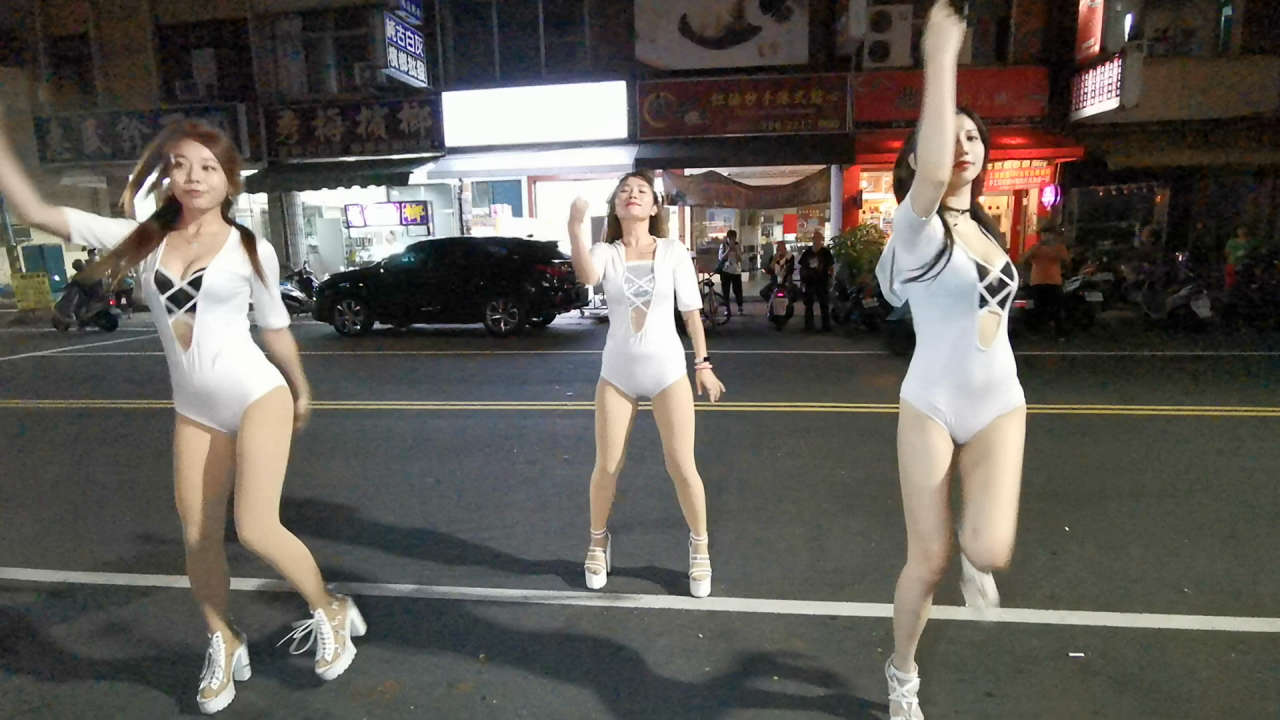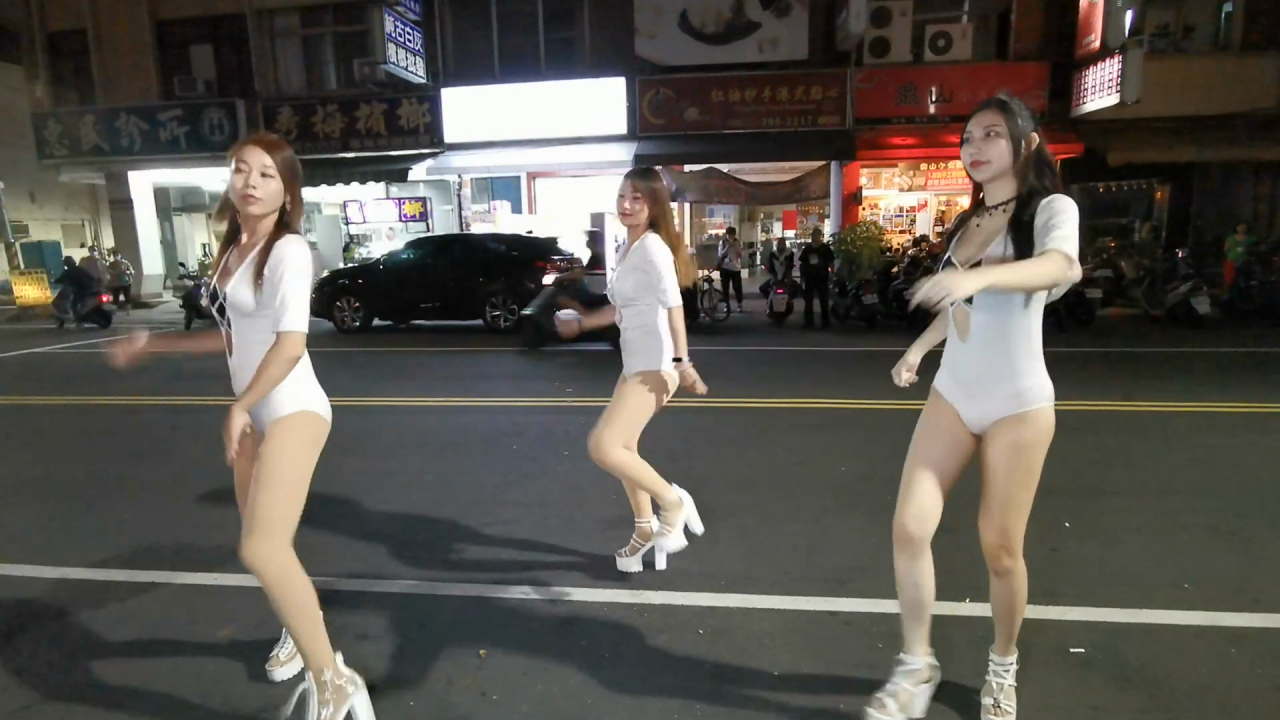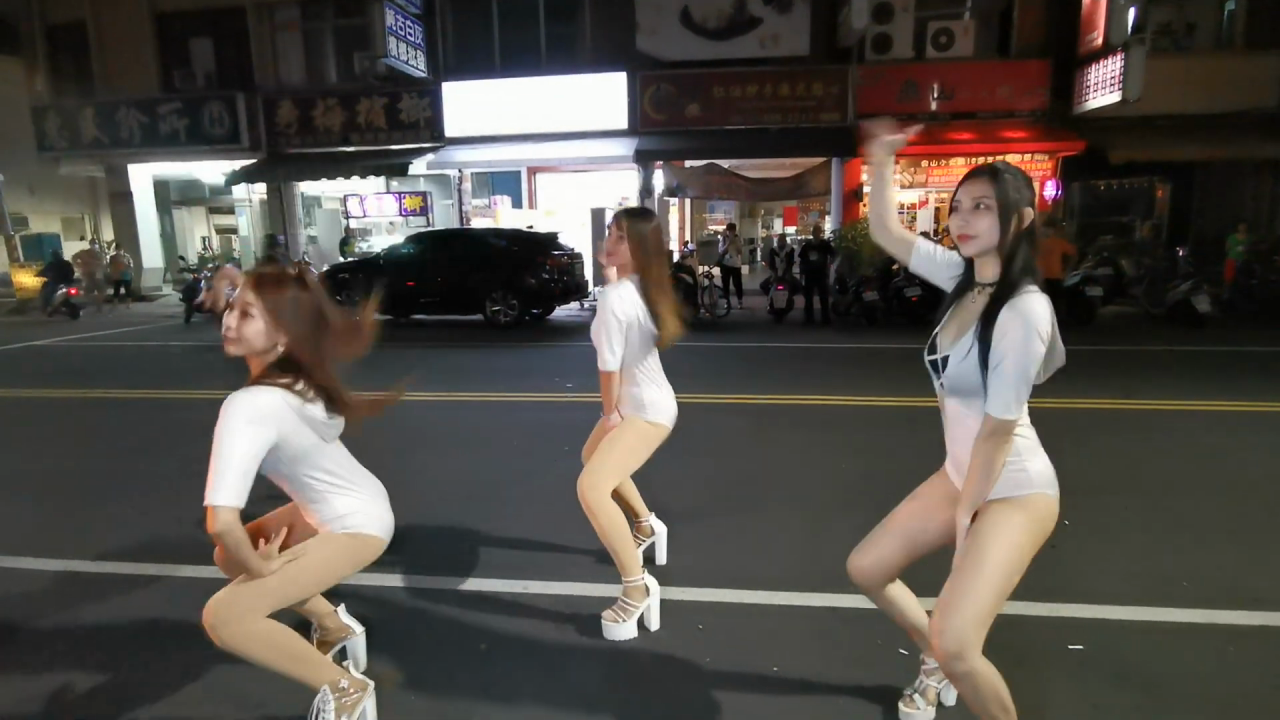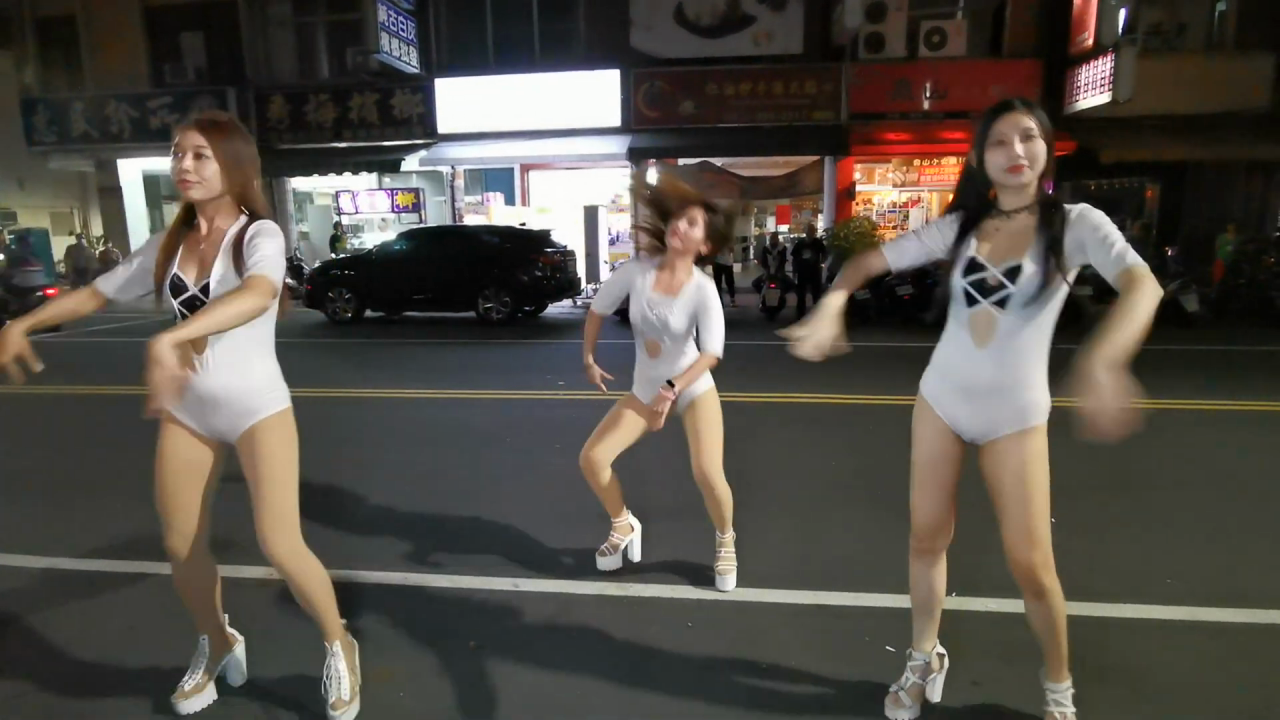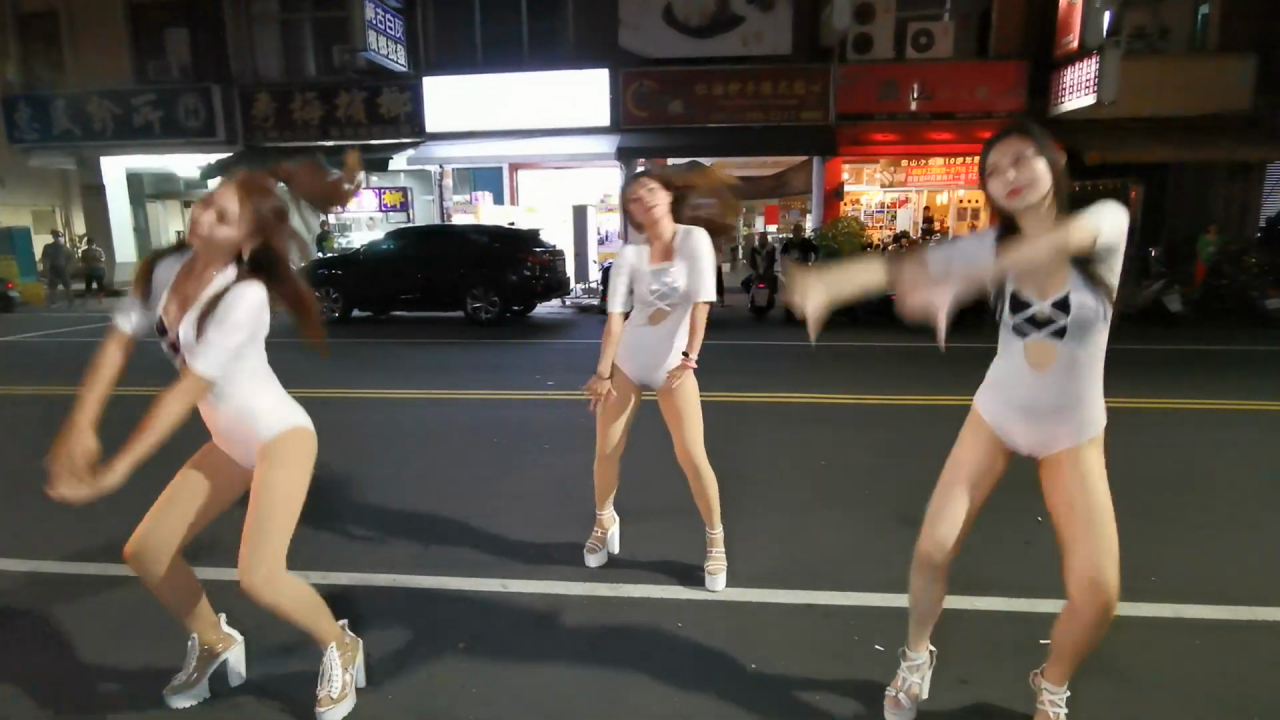
dt=1s
person 1, frame 1
left shoulder: (986, 230)
right shoulder: (920, 224)
right elbow: (931, 169)
left hip: (999, 408)
right hip: (930, 410)
left knee: (991, 553)
right knee: (930, 559)
left ankle: (974, 564)
person 1, frame 2
left shoulder: (1054, 209)
right shoulder: (966, 222)
left elbow: (1061, 267)
left wrist: (977, 279)
right wrist: (915, 351)
left hip: (1018, 406)
right hip: (952, 397)
left knee: (1000, 548)
right knee: (910, 526)
left ankle: (1003, 666)
right ankle: (915, 660)
person 1, frame 3
left shoulder: (1024, 309)
right shoulder: (964, 275)
left elbow: (999, 426)
right elbow: (886, 231)
left wrist: (968, 510)
right wrist: (882, 158)
left hip: (1016, 493)
right hip: (962, 478)
left knee: (955, 643)
right knee: (866, 568)
right ankle: (936, 663)
person 1, frame 4
left shoulder: (1075, 224)
right shoulder: (958, 225)
left elbow: (1143, 286)
right elbow: (872, 259)
left wrist: (1102, 361)
right wrist: (830, 305)
left hip: (1015, 417)
right hip: (942, 400)
left knee: (1031, 567)
right knee: (927, 538)
right ankle: (925, 657)
person 1, frame 5
left shoulder: (1106, 221)
right shoulder: (988, 242)
left elbow: (1066, 239)
right elbow: (907, 269)
left wrist: (964, 279)
right wrist: (828, 283)
left hip: (1071, 433)
right hip: (997, 415)
left knee: (1096, 593)
right knee: (933, 550)
right ankle: (916, 656)
person 2, frame 1
left shoulder: (251, 251)
right shoulder: (140, 240)
left elbow: (277, 333)
left wrist: (301, 390)
left hip: (258, 398)
right hip: (195, 415)
left knee: (256, 530)
right knee: (198, 543)
left ankle: (329, 611)
right ankle: (225, 648)
person 2, frame 2
left shoulder: (288, 249)
right shoulder: (234, 252)
left elbow: (289, 342)
left wrist: (239, 410)
right wrist: (156, 344)
left hip: (294, 410)
right hip: (261, 411)
left knee: (262, 550)
right knee: (259, 542)
right ankle: (300, 627)
person 2, frame 3
left shoulder: (250, 408)
right shoulder: (301, 371)
left elbow: (221, 519)
left wrist: (255, 563)
left hip: (358, 526)
right hip: (348, 508)
left knee: (225, 618)
right knee: (231, 558)
right ankle: (337, 629)
person 2, frame 4
left shoulder: (261, 234)
right shoulder: (168, 244)
left elbow: (261, 295)
right elbow: (97, 292)
left wrist: (171, 337)
left hip: (260, 410)
right hip: (184, 412)
left knee: (282, 546)
right knee: (182, 546)
left ankle: (339, 649)
right ankle: (217, 648)
person 2, frame 5
left shoulder: (245, 295)
right shoulder: (166, 266)
left elbow: (188, 389)
right elbow: (118, 343)
left wrist: (116, 469)
right wrist: (80, 426)
left hip: (281, 437)
right hip: (230, 446)
left knee: (259, 578)
right knee: (144, 554)
left ankle: (339, 645)
right ankle: (214, 641)
person 3, frame 1
left shoulder: (673, 251)
right shoulder: (605, 253)
left elbow: (691, 310)
right elbow: (586, 278)
left wrist: (703, 363)
right wrist: (576, 230)
left hip: (667, 369)
right hip: (617, 370)
left knee: (682, 466)
right knee: (607, 466)
left ankle: (699, 546)
right ankle: (598, 541)
person 3, frame 2
left shoulder: (651, 247)
right shoulder: (631, 248)
left elbow: (672, 304)
left wrist: (681, 360)
right wrist: (582, 322)
left hip: (654, 368)
right hip: (638, 366)
left knee: (603, 448)
right knee: (620, 448)
left ankle: (671, 498)
right ankle: (647, 528)
person 3, frame 3
left shoulder: (614, 299)
right shoulder: (644, 286)
left elbow: (610, 365)
left wrist: (609, 413)
left hip: (646, 411)
right hip: (641, 403)
left knee: (590, 491)
right knee: (593, 458)
left ankle: (637, 590)
right ankle: (646, 527)
person 3, frame 4
left shoulder: (704, 290)
right shoulder: (635, 269)
left elbow: (712, 353)
right elbow: (598, 310)
left wrist: (676, 385)
right wrist: (589, 357)
left hip: (693, 390)
right hip: (647, 391)
left knee: (708, 474)
right knee: (592, 458)
left ankle: (725, 543)
right ankle: (624, 526)
person 3, frame 5
left shoulder: (695, 239)
right shoulder: (627, 256)
left elbow: (701, 302)
right elbow: (614, 315)
left wrist: (690, 358)
right wrist: (602, 372)
left hip: (673, 364)
right hip: (627, 360)
left knee: (692, 457)
right knee: (608, 451)
left ankle: (715, 540)
right ankle: (605, 521)
